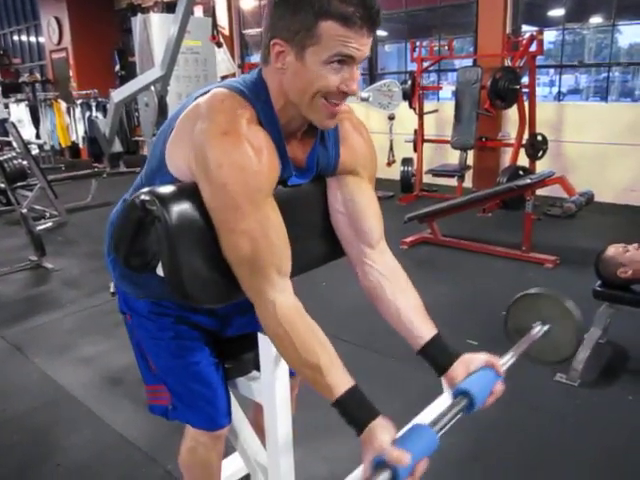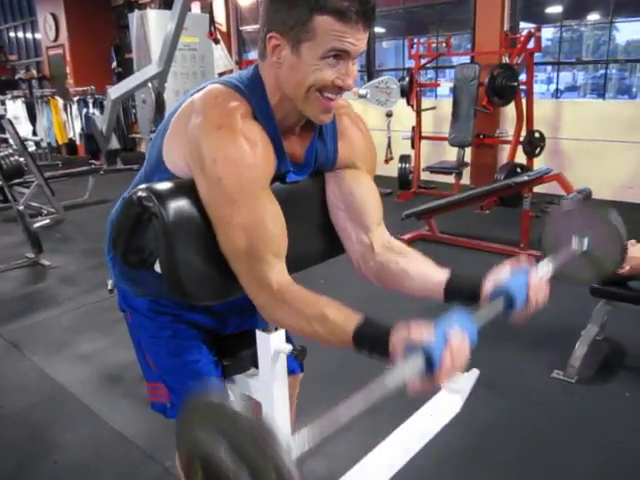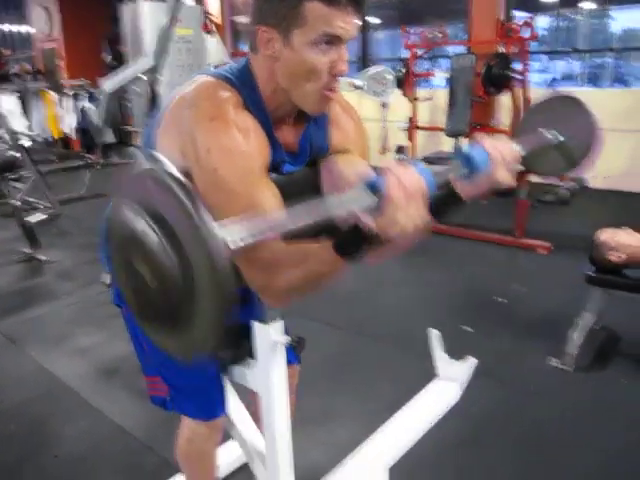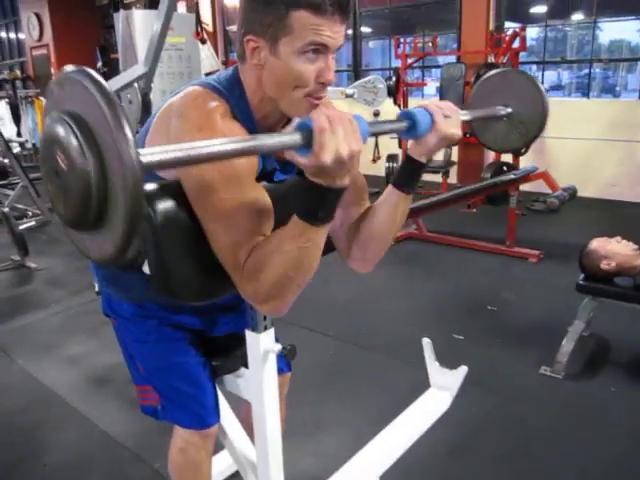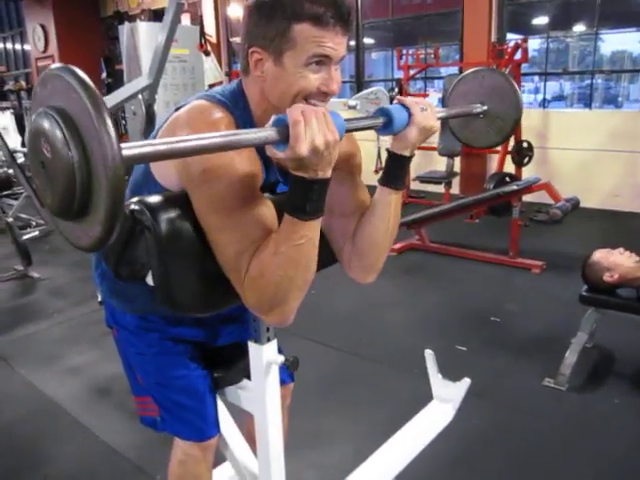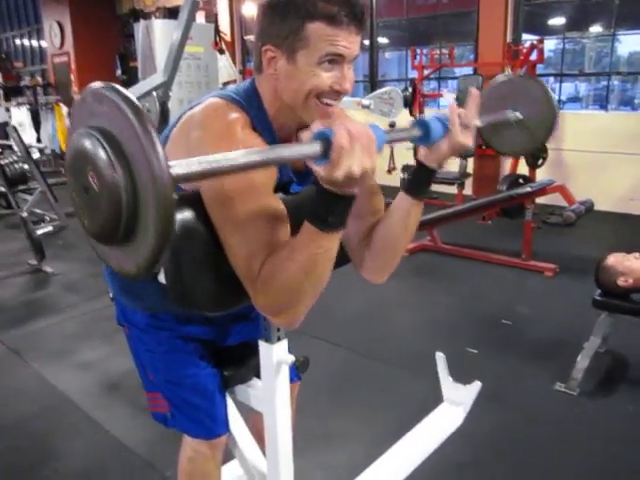
dt=0.3s
person 1, frame 1
left shoulder: (347, 137)
right shoulder: (231, 136)
left elbow: (373, 256)
right elbow: (273, 295)
left wrist: (447, 361)
right wrist: (365, 420)
left hip: (235, 272)
right hip: (161, 281)
right knee: (210, 420)
person 1, frame 2
left shoulder: (343, 130)
right shoulder: (228, 129)
left elbow: (371, 248)
right elbow: (269, 287)
left wrist: (474, 287)
right wrist: (385, 339)
left hip: (236, 271)
right hip: (160, 281)
left knee: (282, 377)
person 1, frame 3
left shoulder: (335, 118)
right shoulder: (219, 119)
left elbow: (365, 231)
right elbow: (270, 275)
left wrist: (457, 192)
right wrist: (365, 231)
left hip: (230, 264)
left knee: (279, 368)
right knee: (206, 411)
person 1, frame 4
left shoulder: (323, 123)
right shoulder: (206, 125)
left elbow: (360, 255)
right elbow: (269, 295)
left wrist: (416, 162)
right wrist: (325, 188)
left hip: (225, 276)
right hip: (146, 288)
left knee: (270, 378)
right knee: (198, 422)
person 1, frame 5
left shoulder: (325, 133)
right shoulder: (212, 136)
left elbow: (362, 265)
right elbow: (275, 306)
left wrist: (400, 157)
right wrist: (310, 181)
left hip: (225, 288)
right hip: (150, 299)
left knee: (273, 389)
right knee: (199, 434)
person 1, frame 6
left shoulder: (339, 134)
right shoulder: (226, 135)
left elbow: (373, 265)
right elbow: (282, 306)
left wrist: (428, 170)
right wrist: (334, 197)
left hip: (236, 284)
right hip: (160, 293)
right knee: (207, 432)
